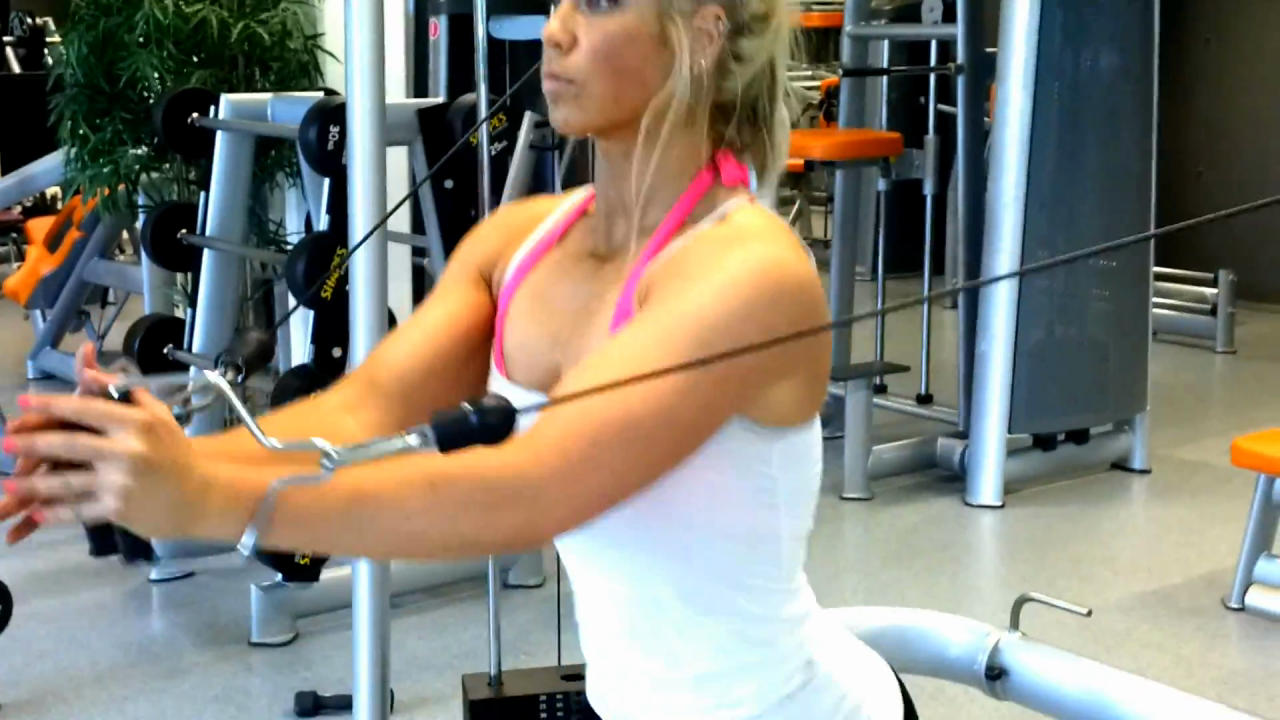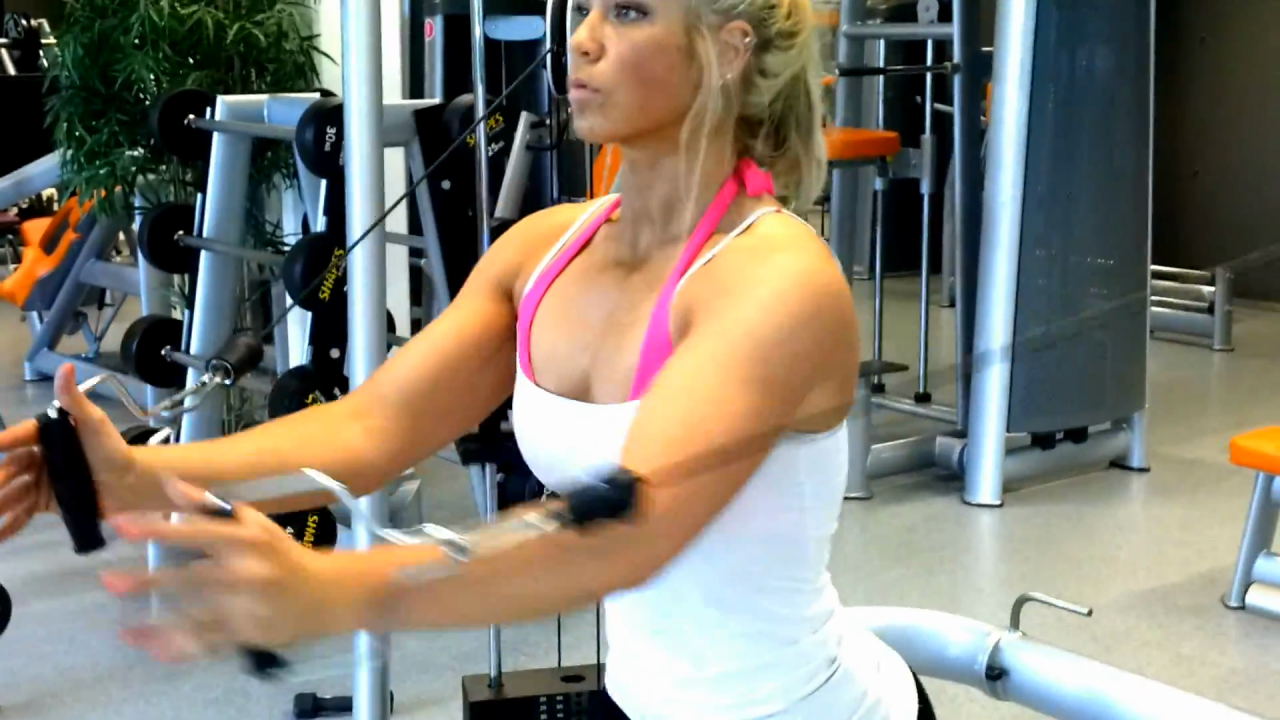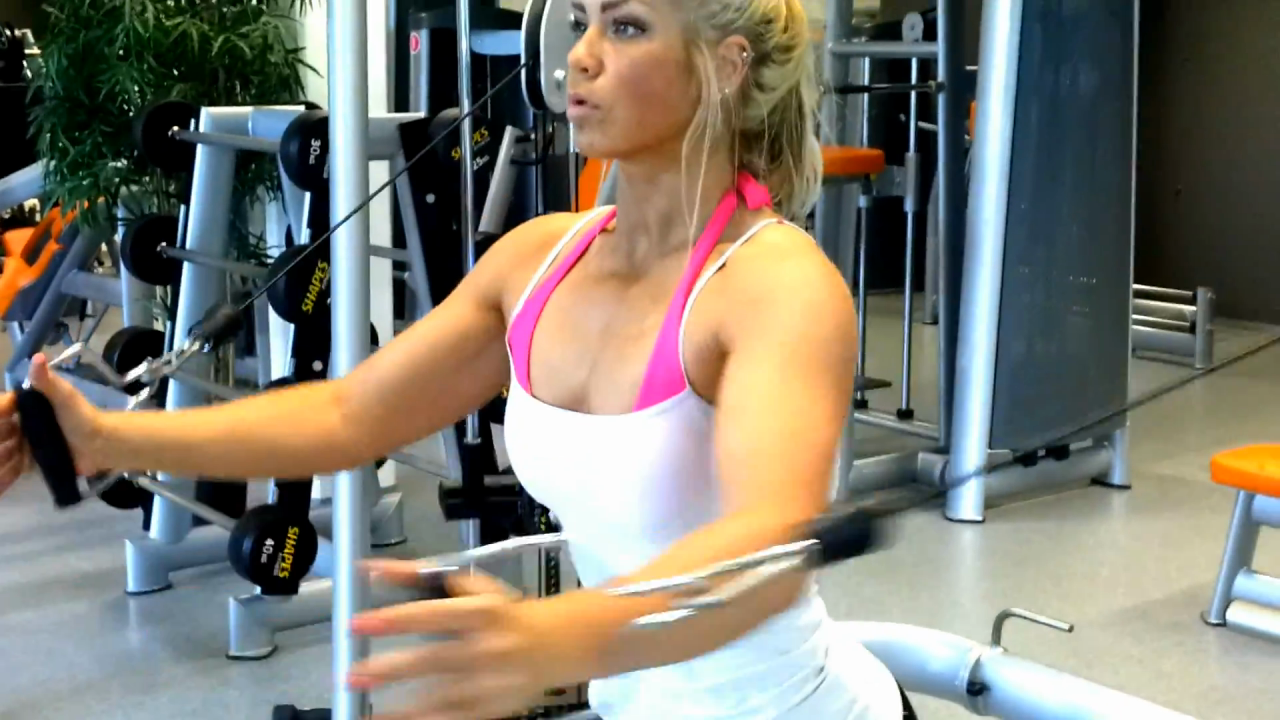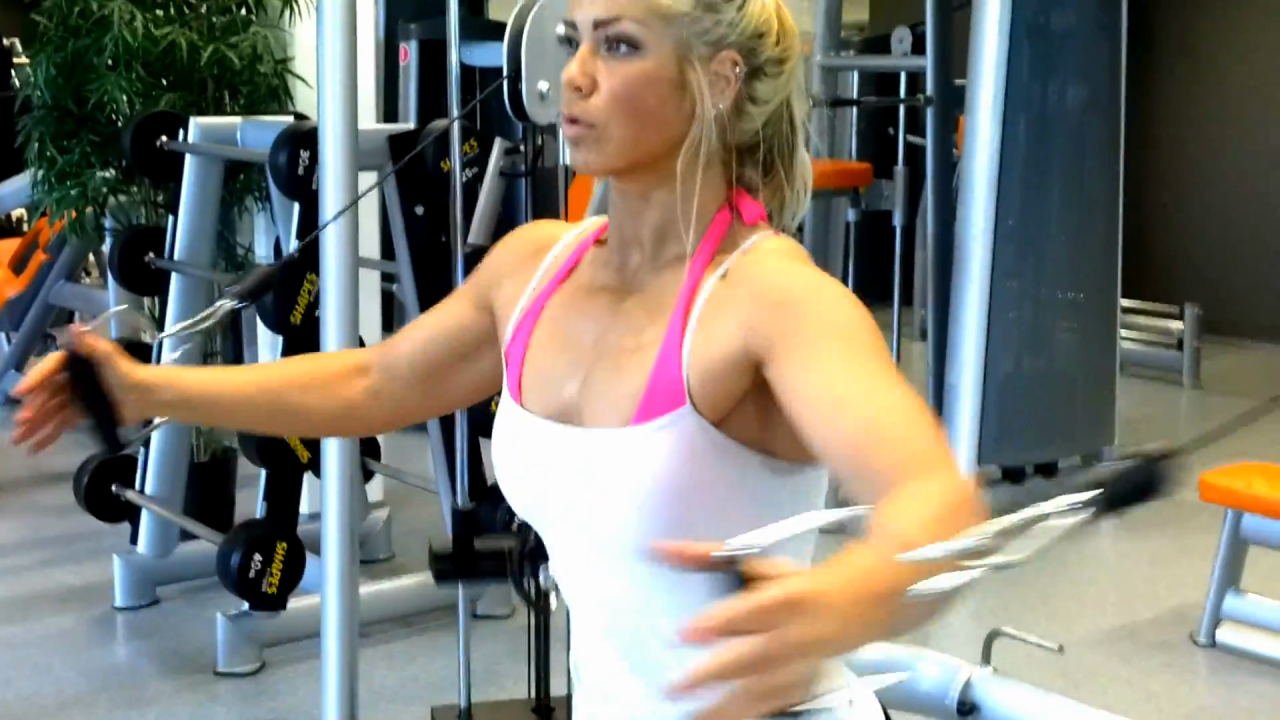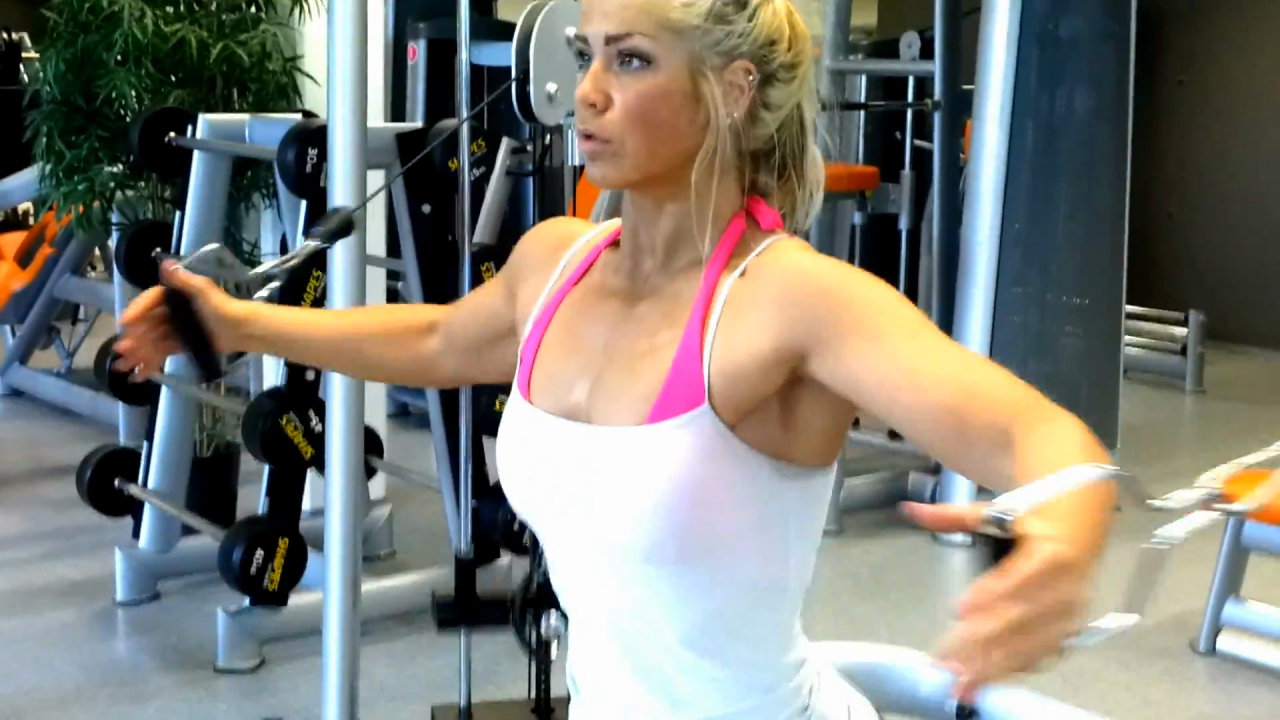
dt=0.2s
person 1, frame 1
left shoulder: (748, 270)
right shoulder: (519, 239)
left elbow: (533, 491)
right elbow: (363, 414)
left wrist: (213, 499)
right wrist: (180, 463)
person 1, frame 2
left shoulder: (779, 277)
right shoulder: (546, 248)
left elbow: (631, 525)
right elbow: (369, 428)
left wrist: (330, 590)
right wrist: (146, 478)
person 1, frame 3
left shoulder: (781, 286)
right shoulder: (541, 256)
left elbow: (769, 545)
right elbow: (348, 415)
left wrist: (559, 638)
right wrist: (111, 439)
person 1, frame 4
left shoulder: (773, 300)
right shoulder: (538, 263)
left elbow: (937, 503)
right elbow: (373, 384)
left wrist: (840, 606)
right wrist: (146, 388)
person 1, frame 5
left shoulder: (795, 300)
right shoulder: (557, 260)
left elbow: (1032, 435)
right elbow: (439, 340)
left wrist: (1063, 544)
right wrist: (240, 324)
